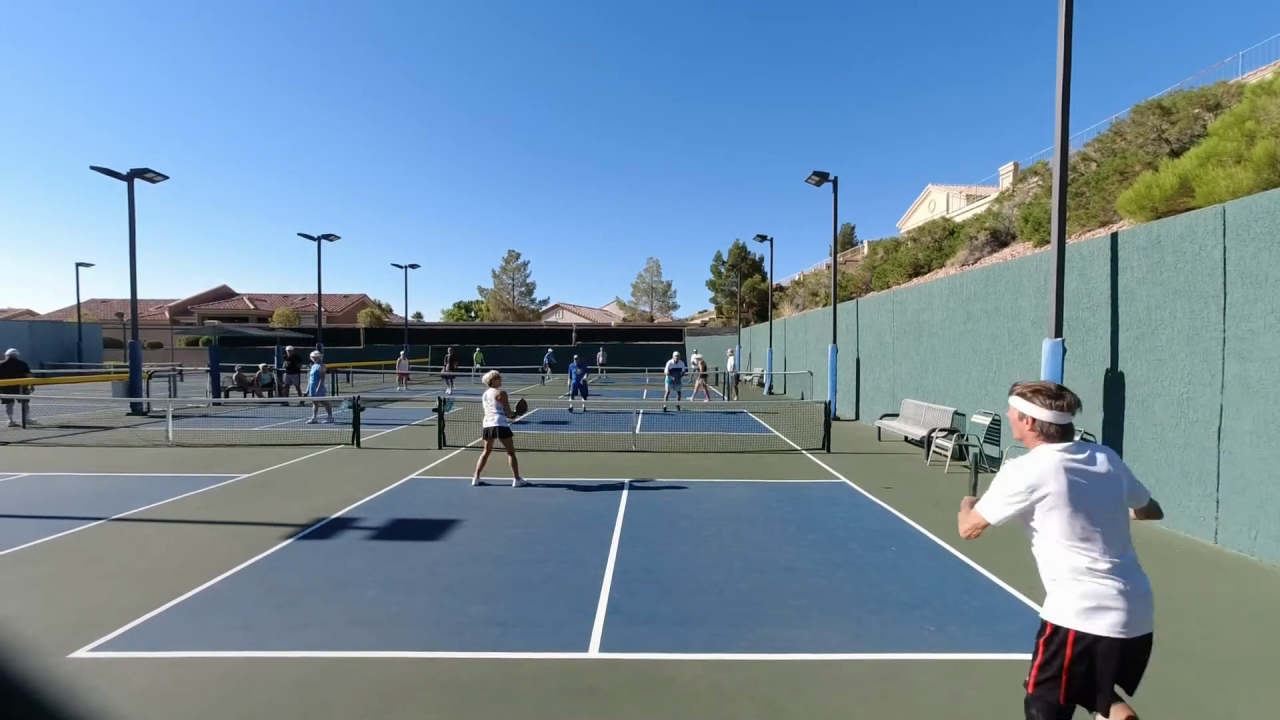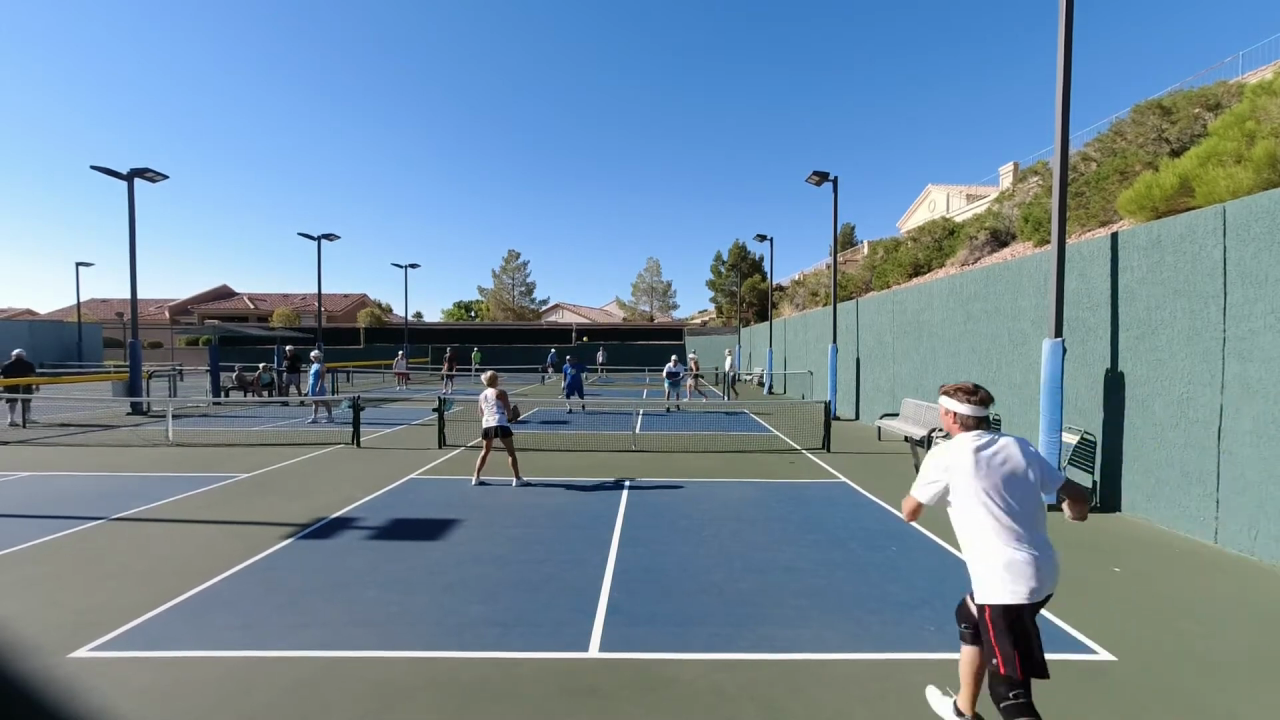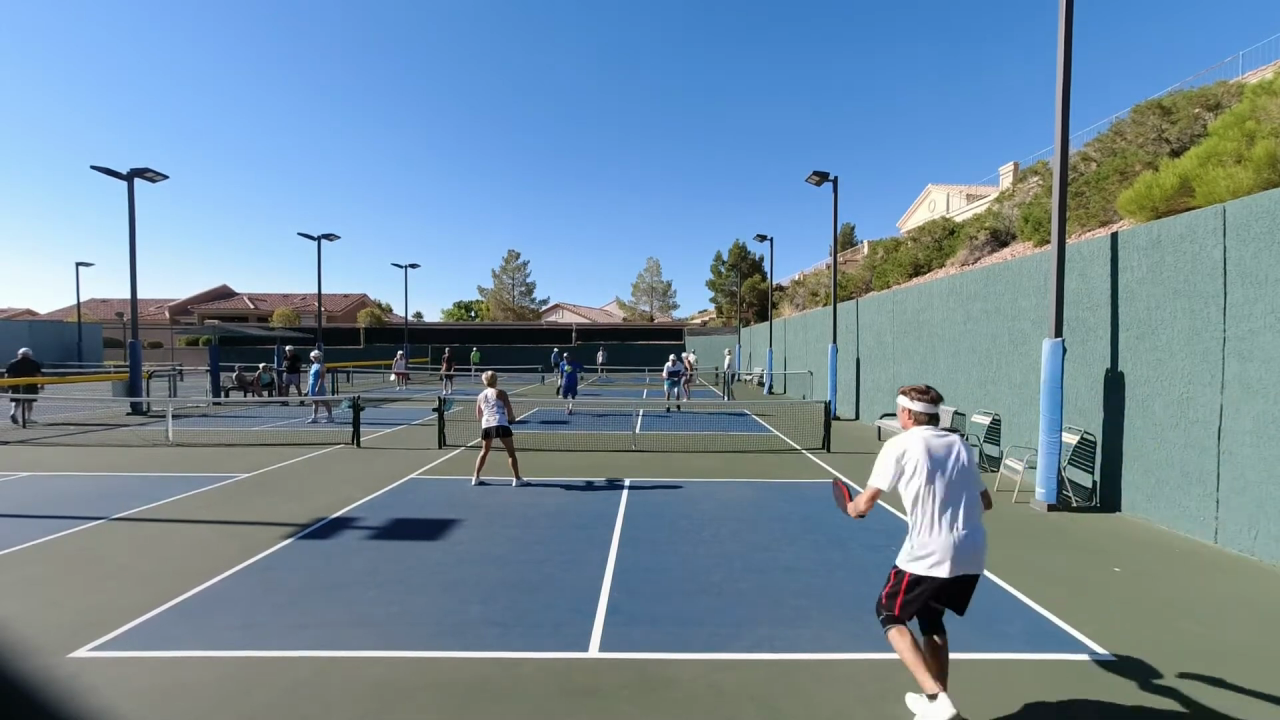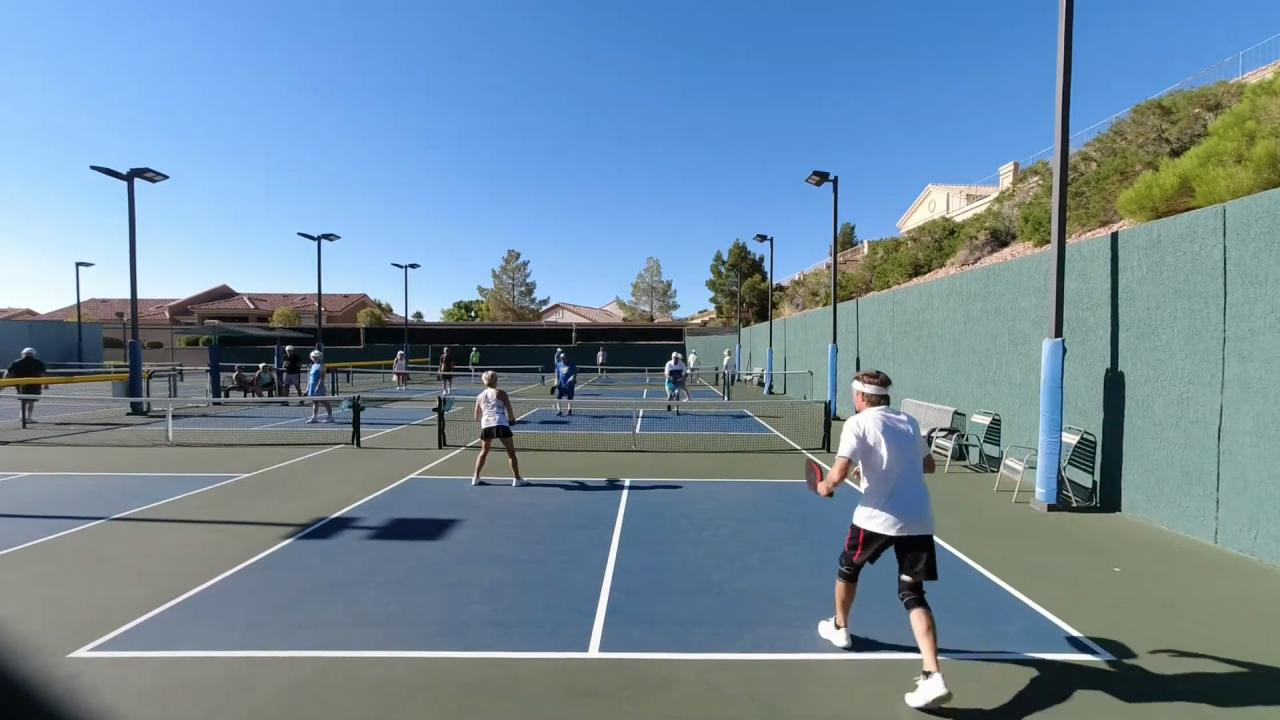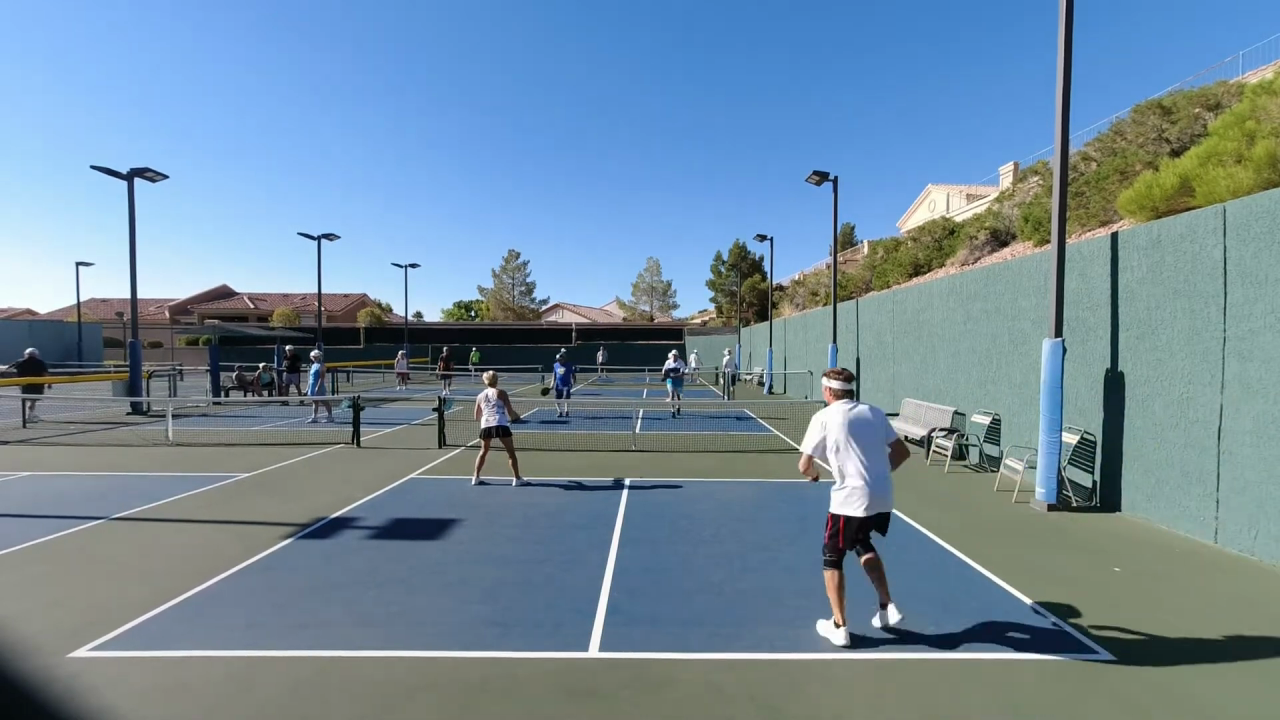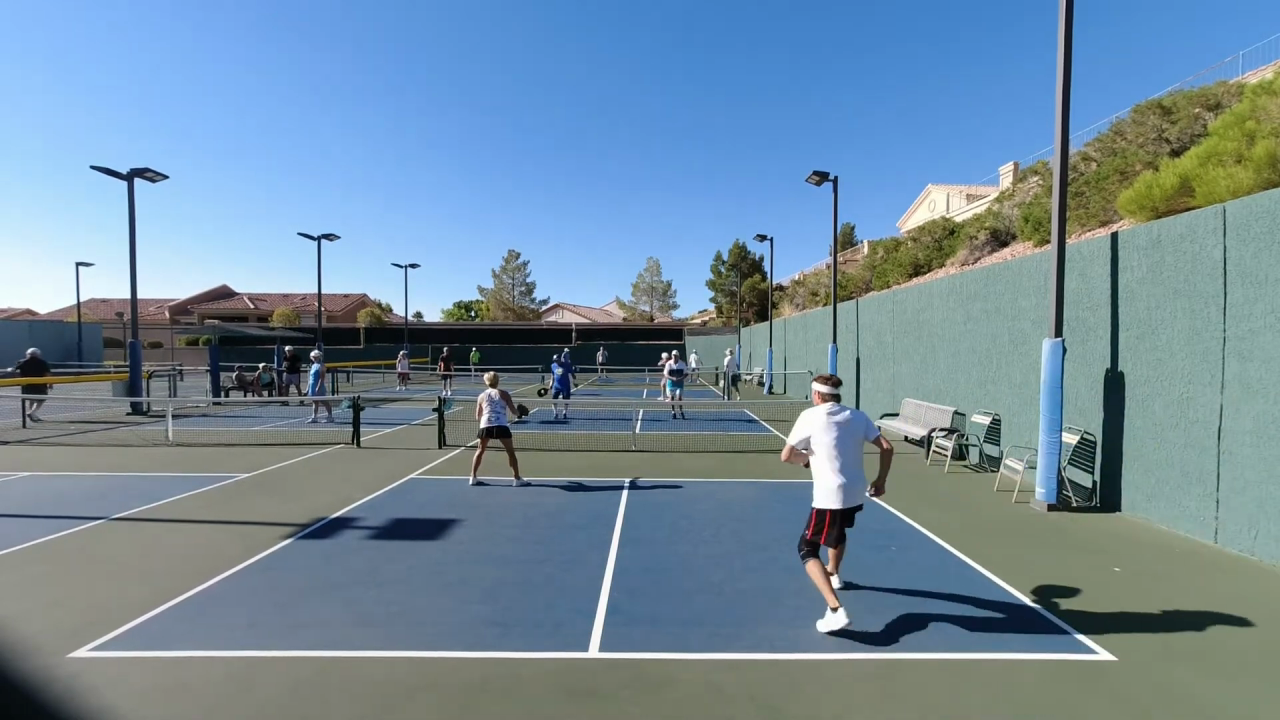
dt=0.2s
person 1, frame 1
left shoulder: (1023, 472)
right shoulder: (1106, 459)
left elbow: (968, 531)
right elbow: (1151, 511)
left wrist: (967, 507)
left hip: (1082, 614)
right hip: (1137, 613)
person 1, frame 2
left shoulder: (945, 456)
right shoulder: (1020, 448)
left elbow: (910, 512)
right elbow: (1080, 499)
left wrist: (917, 493)
right wrist: (1076, 509)
left hip: (1005, 583)
right hip: (1041, 574)
right knee: (968, 620)
person 1, frame 3
left shoulder: (901, 446)
right shoulder: (961, 447)
left elbow: (865, 503)
right elbow: (985, 502)
left wrist: (854, 506)
left hip: (927, 557)
right hip: (971, 557)
left knee: (890, 617)
right knee: (931, 622)
person 1, frame 4
left shoulder: (858, 424)
right shoulder: (909, 423)
left elbow: (838, 474)
right elbow: (928, 464)
left wrist: (824, 486)
left hip: (878, 517)
right hip: (919, 520)
left knee: (848, 568)
right knee: (911, 594)
left ankle: (840, 629)
right ankle: (932, 676)
person 1, frame 5
left shoulder: (824, 418)
right shoulder: (874, 413)
left elbow: (804, 466)
right elbow: (902, 451)
left wrist: (812, 472)
left hip: (850, 499)
right hip: (882, 500)
left knee: (832, 557)
right knee: (864, 547)
left ankle: (839, 626)
right ankle: (887, 605)
person 1, frame 6
left shoulder: (809, 417)
right shoulder: (857, 416)
left elbow: (787, 455)
right elbow: (886, 448)
left wrist: (805, 455)
right wrist: (880, 480)
left hip: (829, 497)
right hip: (854, 494)
left knee: (808, 552)
right knee: (835, 531)
left ankle: (836, 610)
right ankle: (833, 575)
